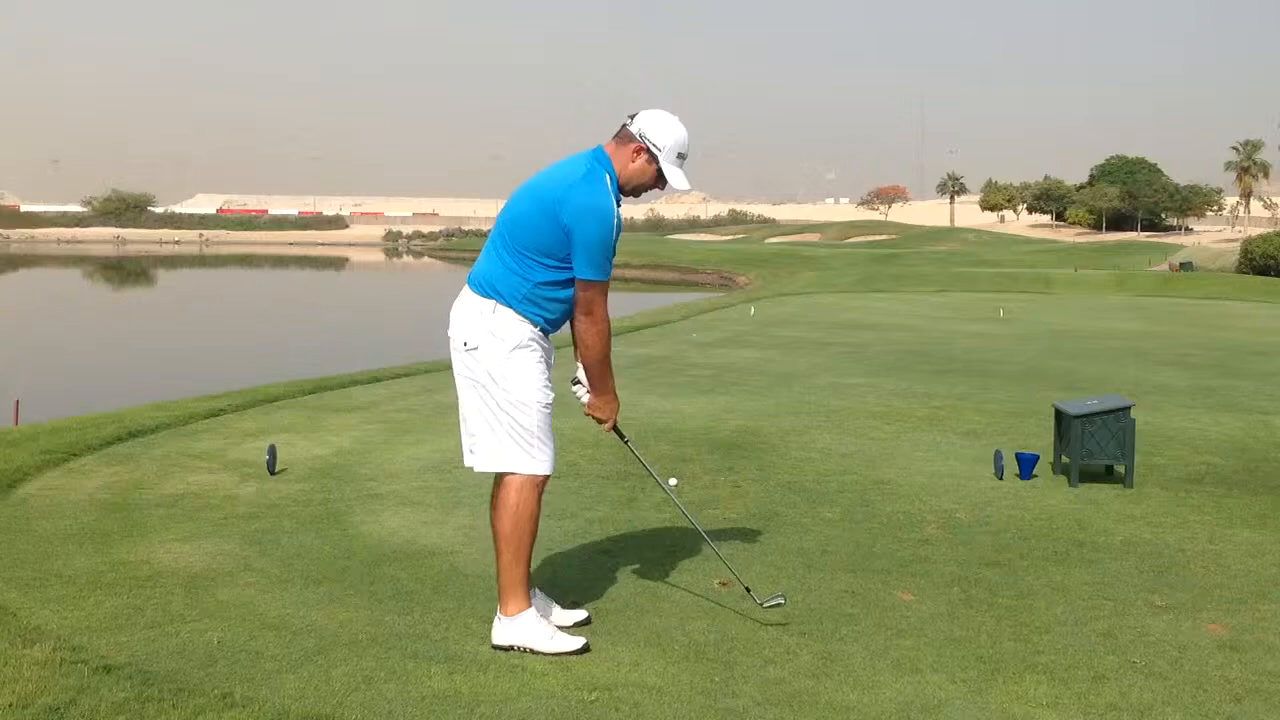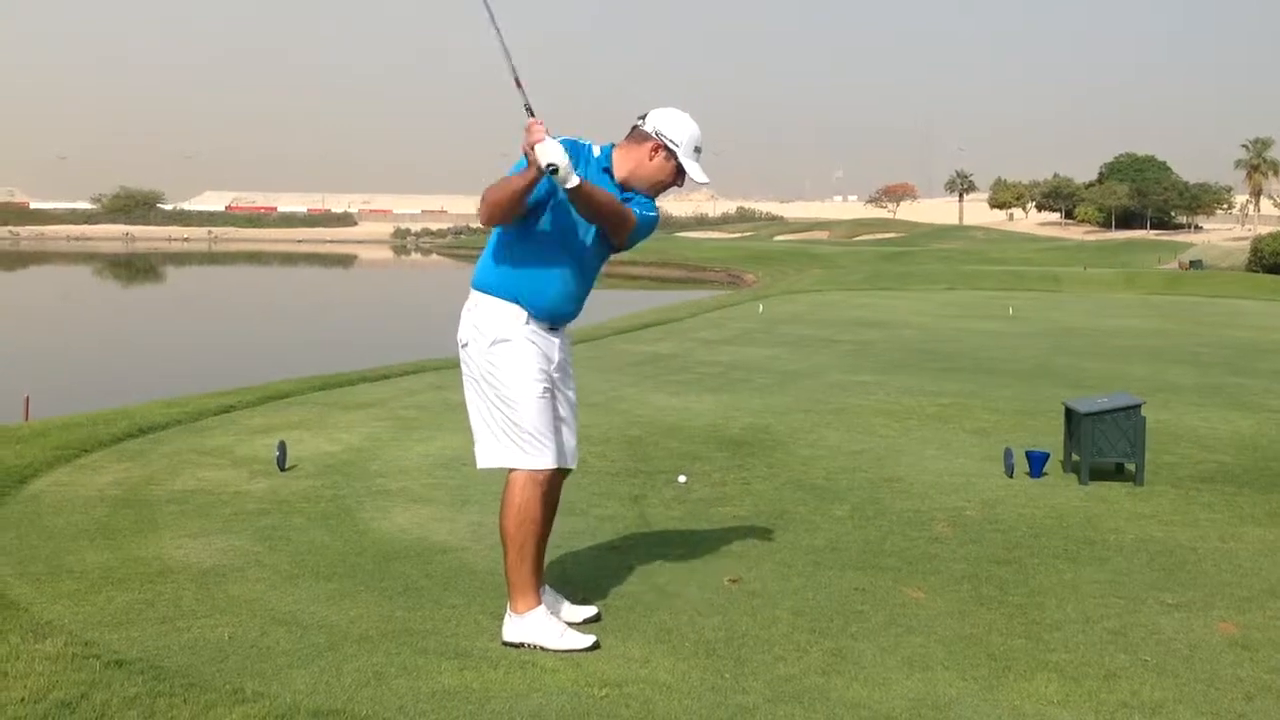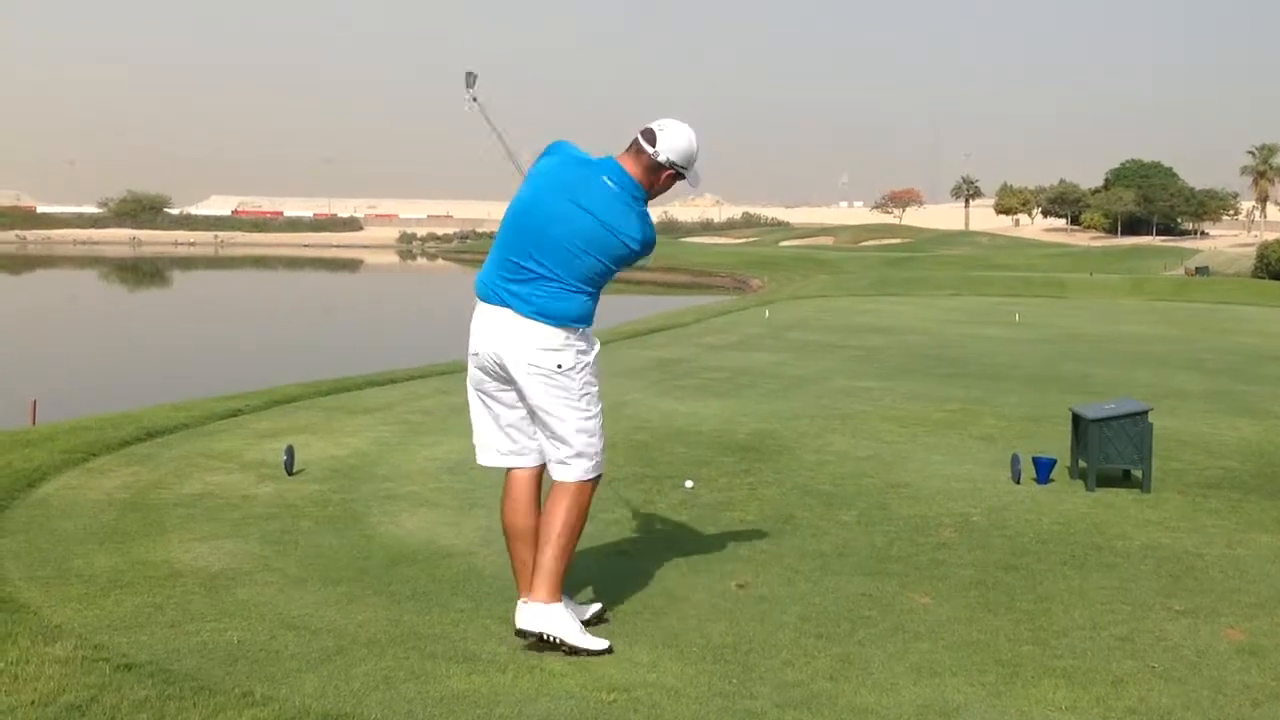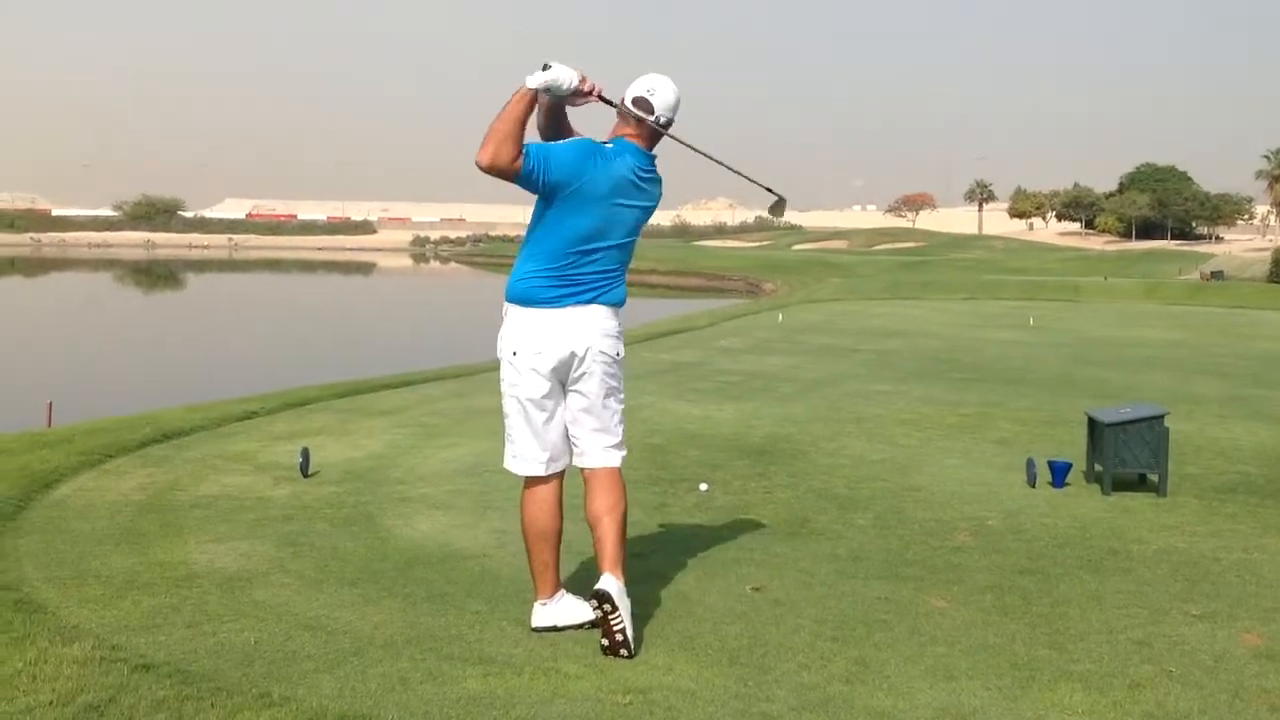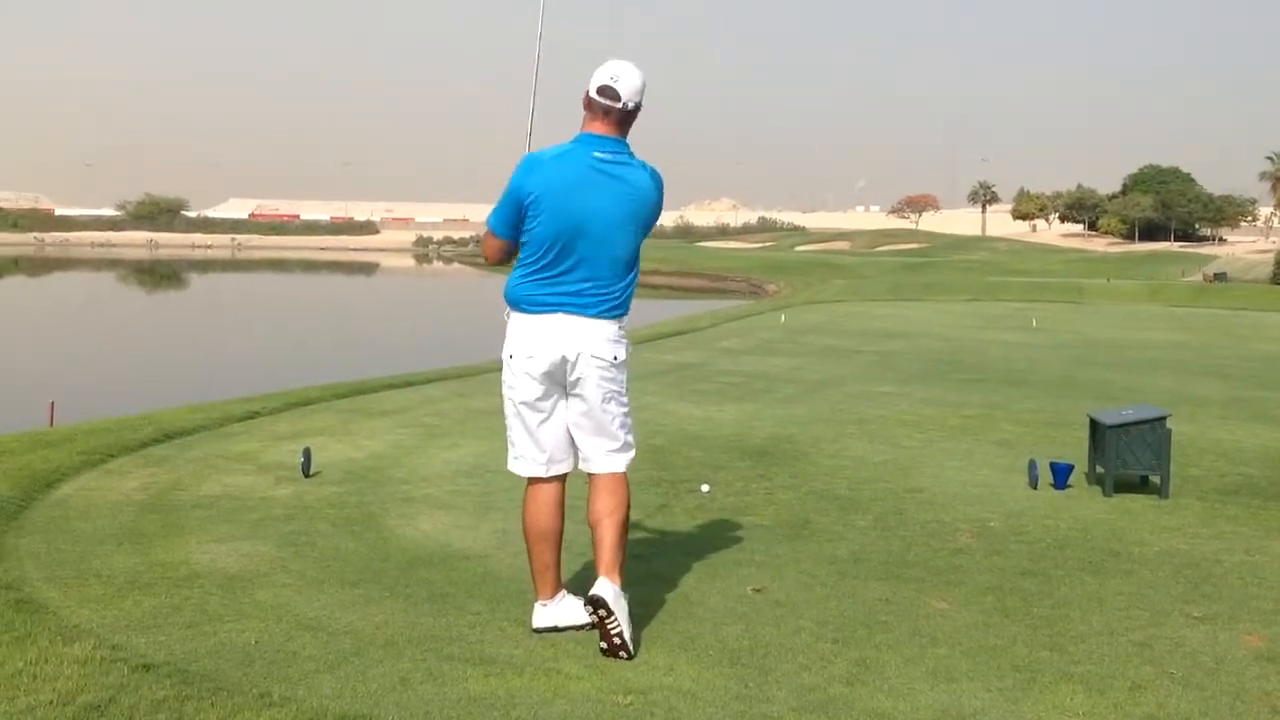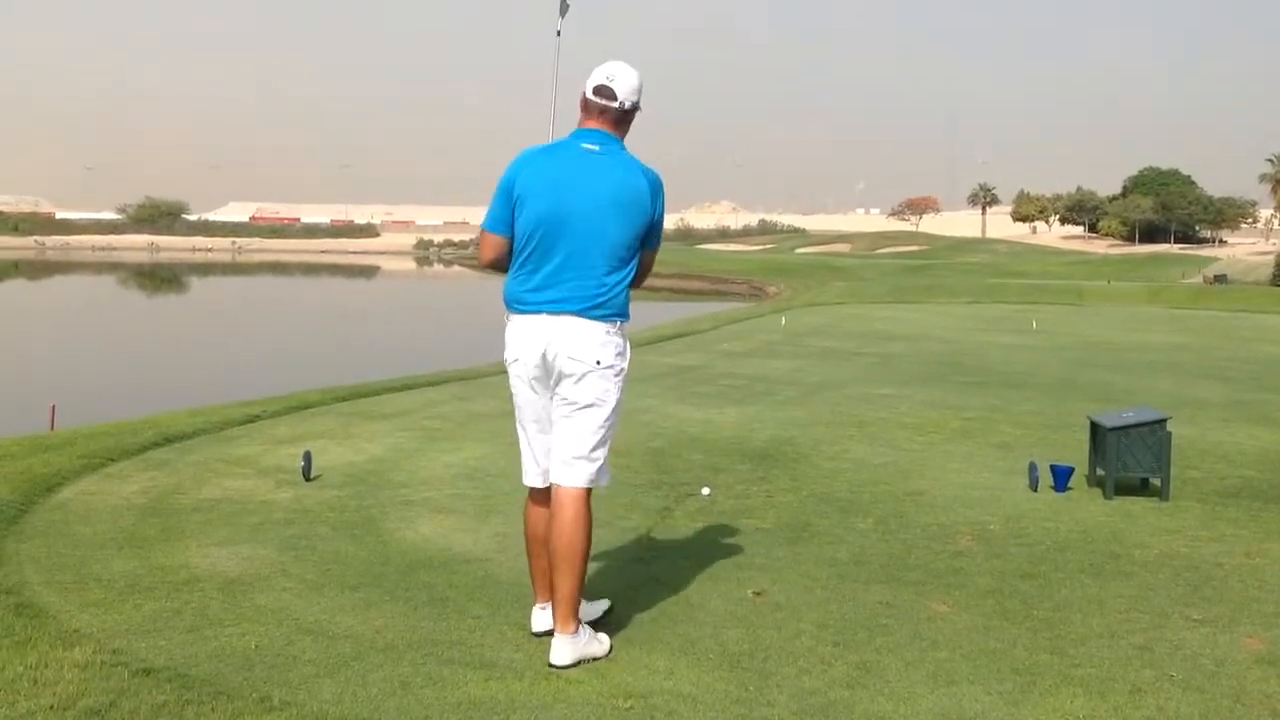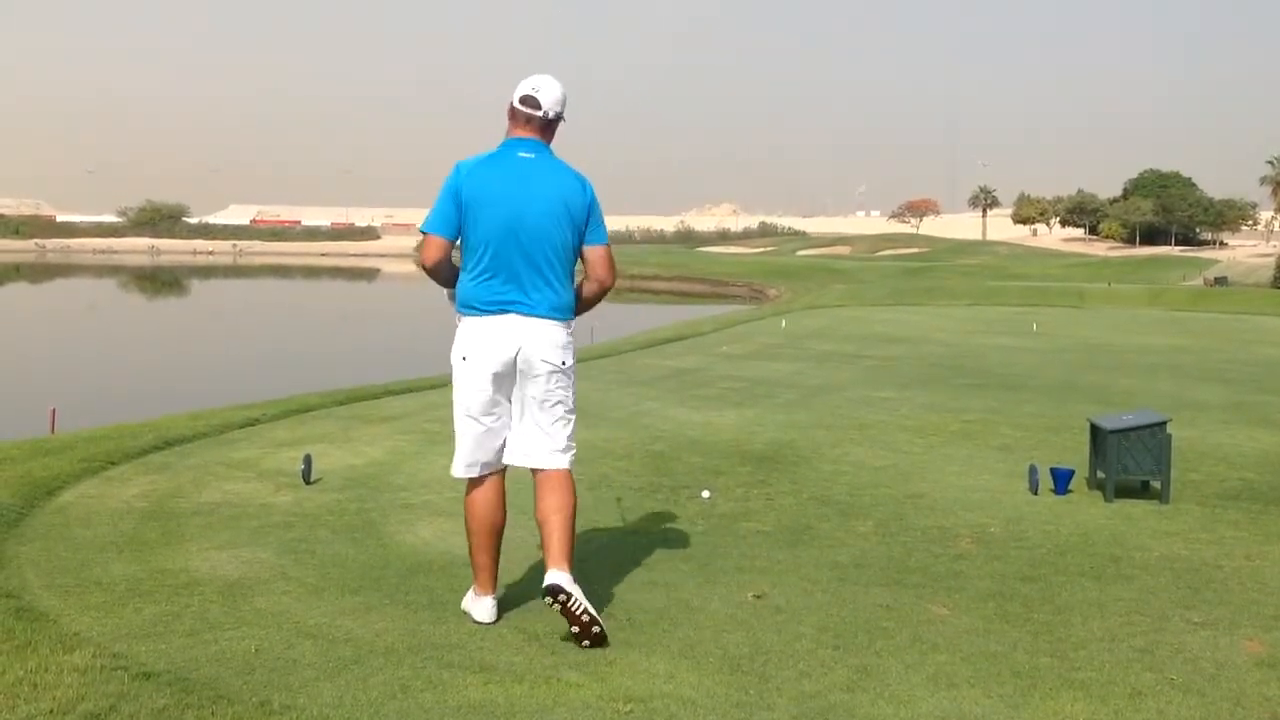
dt=0.7s
person 1, frame 1
left shoulder: (584, 175)
right shoulder: (594, 200)
left elbow: (581, 302)
right elbow: (591, 313)
left wrist: (587, 370)
right wrist: (604, 391)
left hip: (503, 327)
right hip: (501, 332)
left knee: (518, 467)
right knee: (525, 470)
left ankle: (520, 596)
right ankle: (514, 618)
person 1, frame 2
left shoulder: (642, 212)
right shoulder: (566, 157)
left elbow: (609, 214)
right elbow: (490, 211)
left wrist: (569, 178)
right wrist: (534, 166)
left hip: (550, 335)
right hip: (501, 328)
left knee: (554, 467)
right knee: (531, 468)
left ankle: (533, 592)
right ankle: (523, 616)
person 1, frame 3
left shoulder: (563, 160)
right shoulder: (638, 232)
left hip: (490, 327)
right hip: (552, 344)
left knee: (522, 466)
right knee: (576, 473)
left ankle: (533, 597)
right ankle: (544, 605)
person 1, frame 4
left shoulder: (586, 162)
right shoulder: (649, 184)
left elbow: (492, 158)
left wrist: (539, 88)
right wrist: (555, 100)
left hip: (533, 329)
right hip: (596, 330)
left knee: (541, 471)
right knee: (602, 462)
left ankle: (548, 600)
right ankle: (610, 582)
person 1, frame 5
left shoulder: (536, 169)
right shoulder: (648, 184)
left elbow: (494, 252)
left hip: (532, 335)
right hip: (599, 338)
left knee: (543, 472)
right knee: (609, 466)
left ankle: (549, 601)
right ankle: (608, 586)
person 1, frame 6
left shoulder: (528, 164)
right shoulder: (644, 182)
left elbow: (489, 255)
left hip: (527, 333)
right hip: (592, 339)
left knee: (540, 479)
right knee: (572, 483)
left ankle: (546, 605)
right ankle: (568, 633)
person 1, frame 7
left shoulder: (467, 174)
right shoulder: (576, 186)
left elbow: (431, 258)
right elbow: (602, 279)
left hip: (482, 336)
right hip: (548, 338)
left knee: (482, 471)
right knee: (553, 466)
left ankle: (483, 594)
right ankle: (560, 574)
